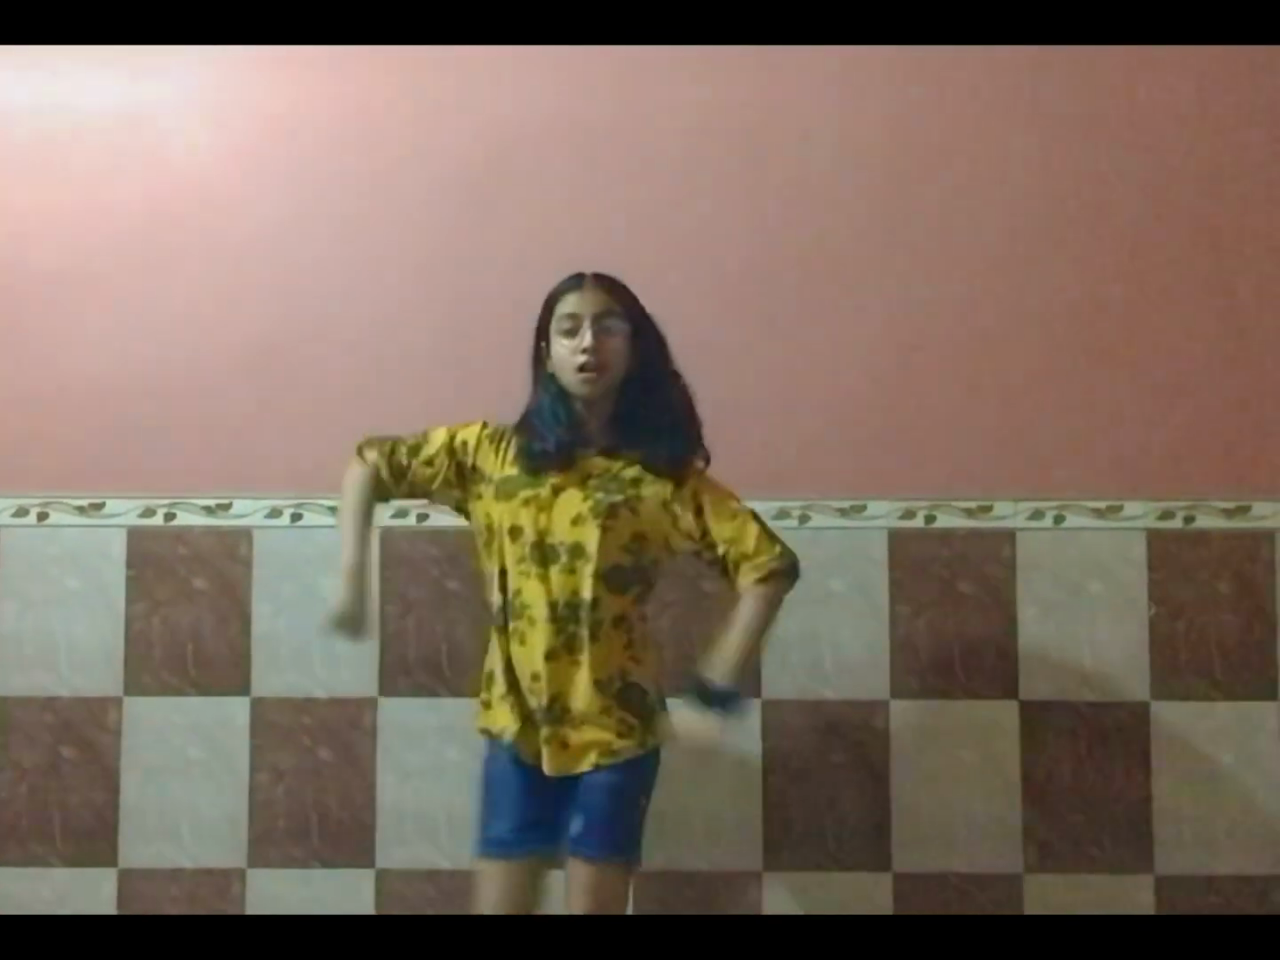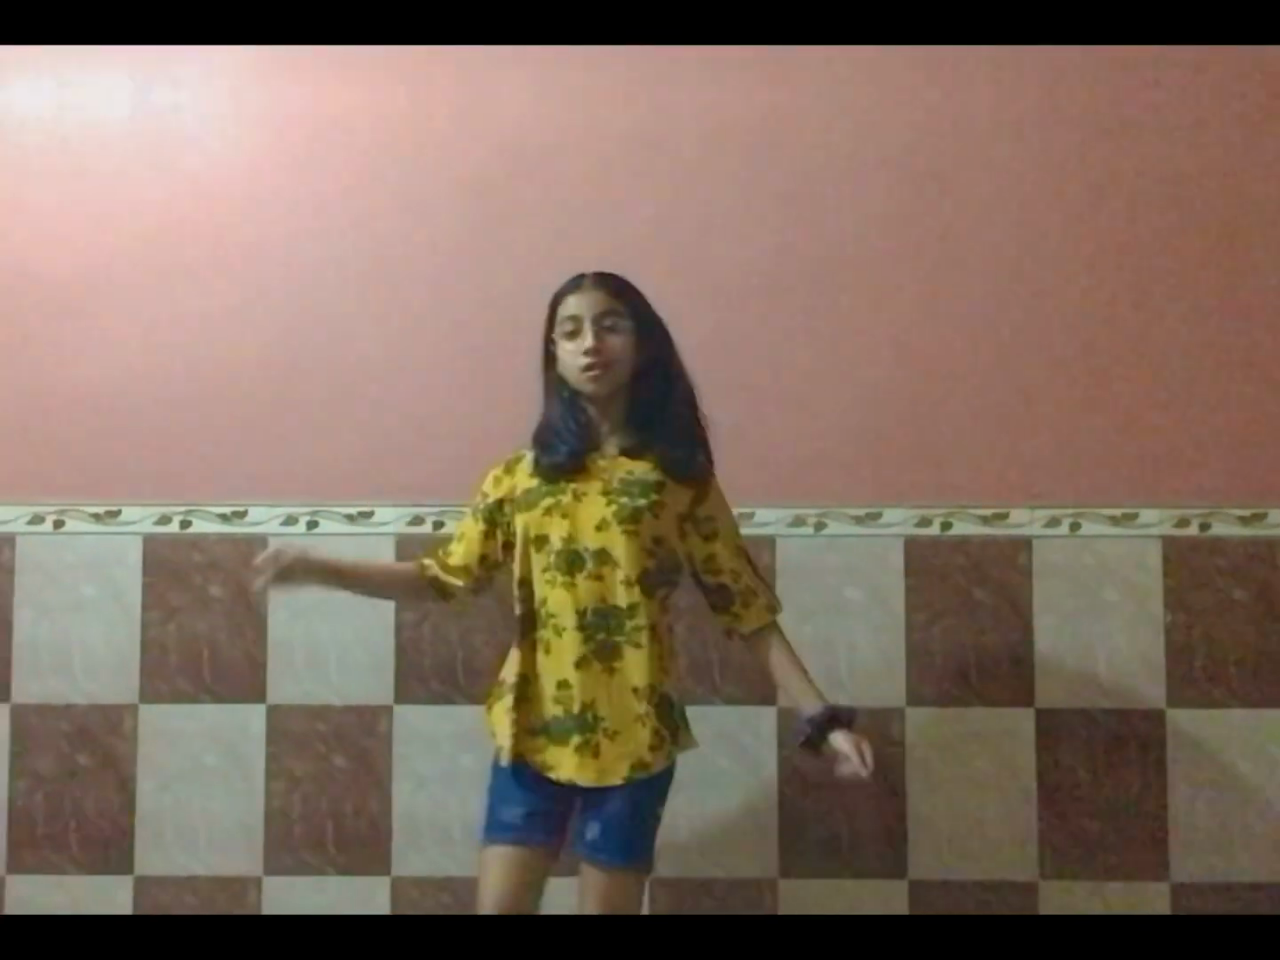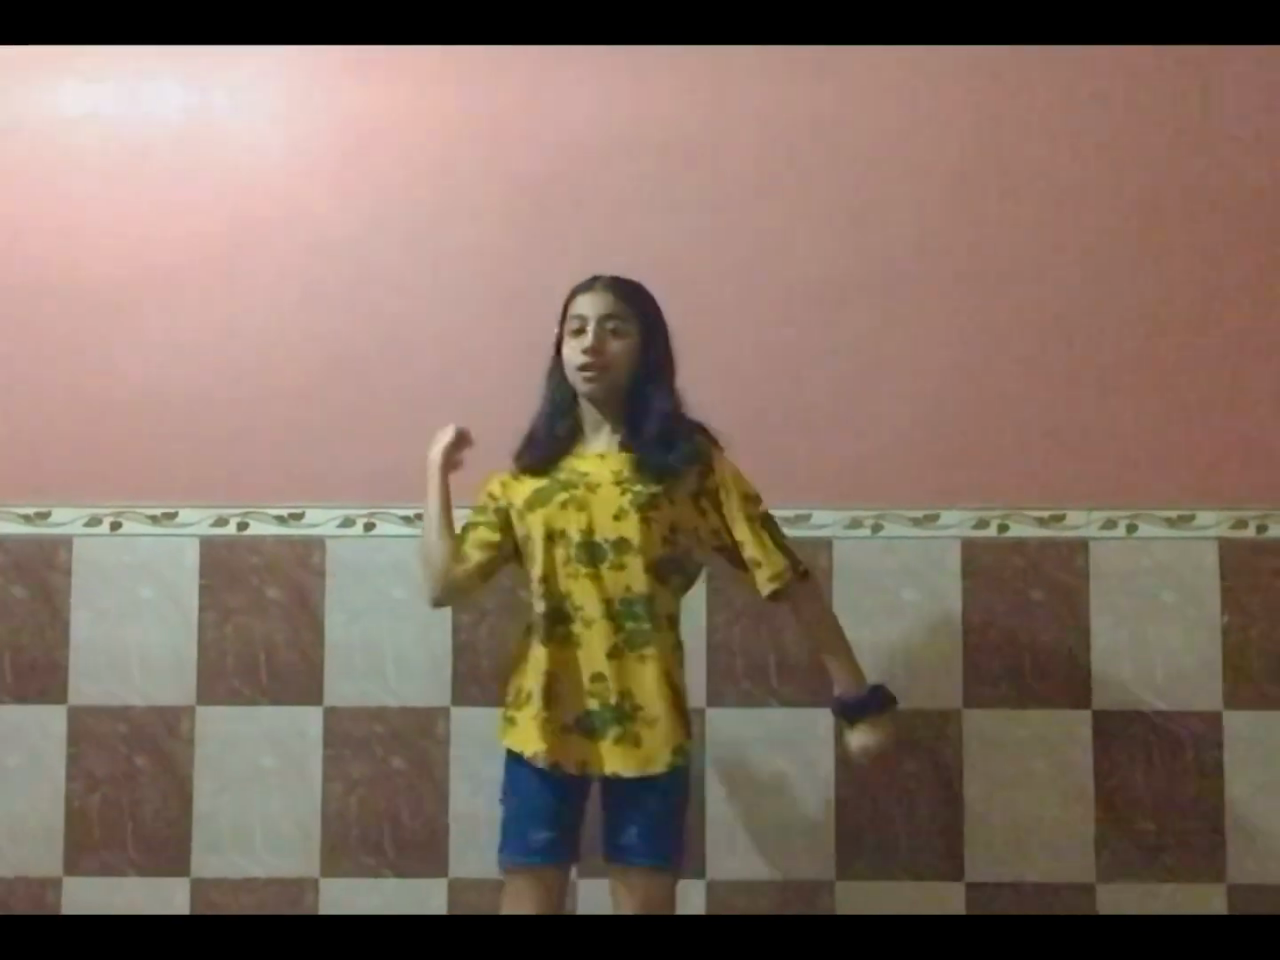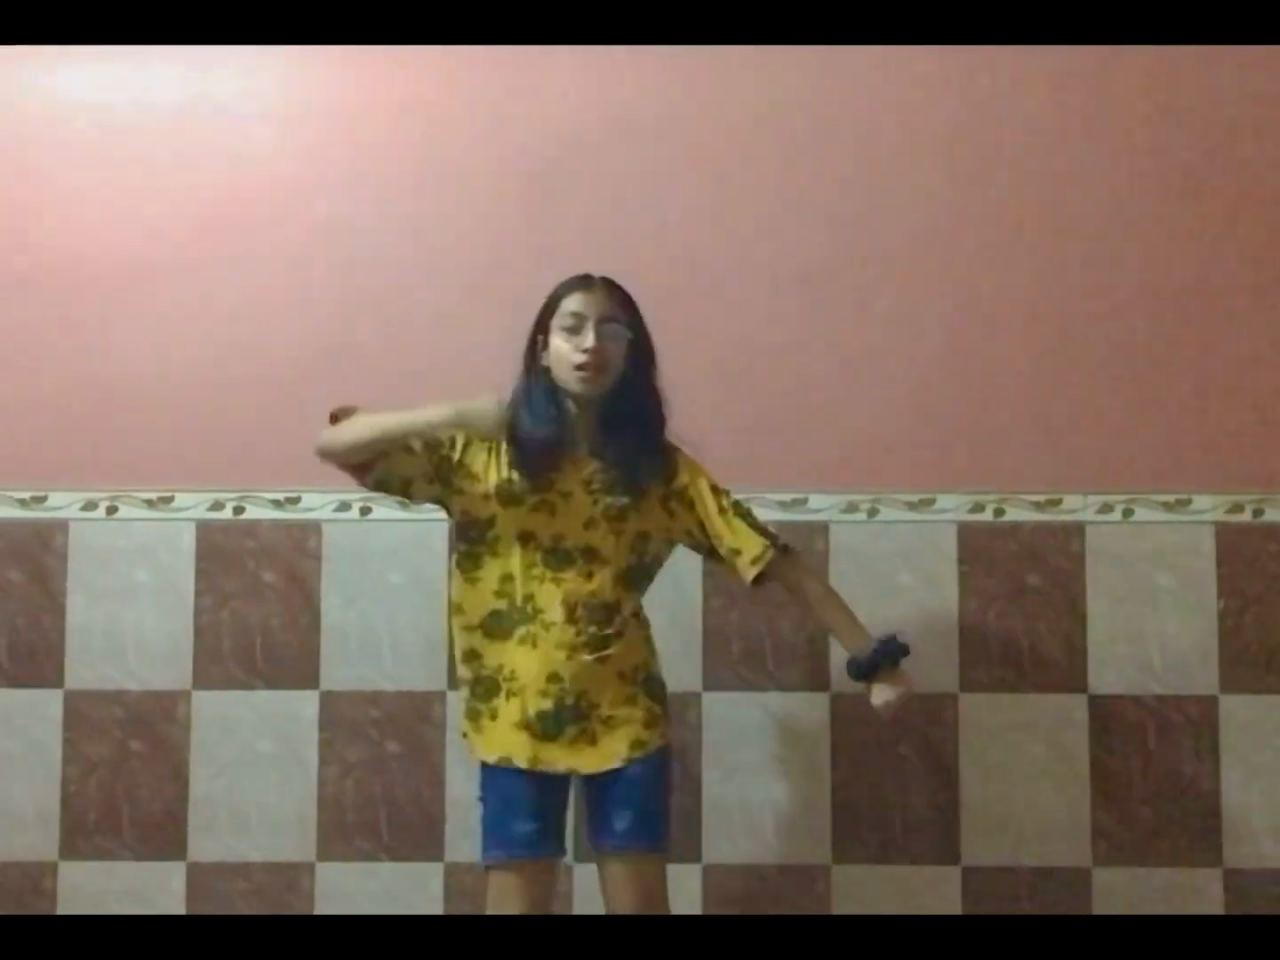
dt=0.3s
person 1, frame 1
left shoulder: (665, 473)
right shoulder: (490, 452)
left elbow: (770, 565)
right elbow: (369, 465)
left wrist: (715, 690)
right wrist: (352, 574)
left hip: (613, 727)
right hip: (518, 720)
left knee: (593, 915)
right knee: (501, 916)
person 1, frame 2
left shoulder: (677, 477)
right shoulder: (523, 474)
left elbow: (749, 607)
right elbow: (438, 578)
left wrist: (822, 718)
right wrist: (312, 568)
left hip: (631, 732)
right hip: (527, 725)
left knee: (608, 918)
right knee: (502, 915)
person 1, frame 3
left shoulder: (690, 463)
right shoulder: (525, 477)
left elbow: (785, 576)
right elbow: (446, 587)
left wrist: (857, 696)
right wrist: (439, 471)
left hip: (651, 724)
right hip: (545, 725)
left knee: (647, 914)
right knee: (527, 910)
person 1, frame 4
left shoulder: (660, 471)
right shoulder: (480, 455)
left elbow: (773, 560)
right elbow: (332, 444)
left wrist: (871, 657)
right wrist: (446, 415)
left hip: (622, 721)
right hip: (512, 719)
left knee: (639, 911)
right knee: (514, 909)
